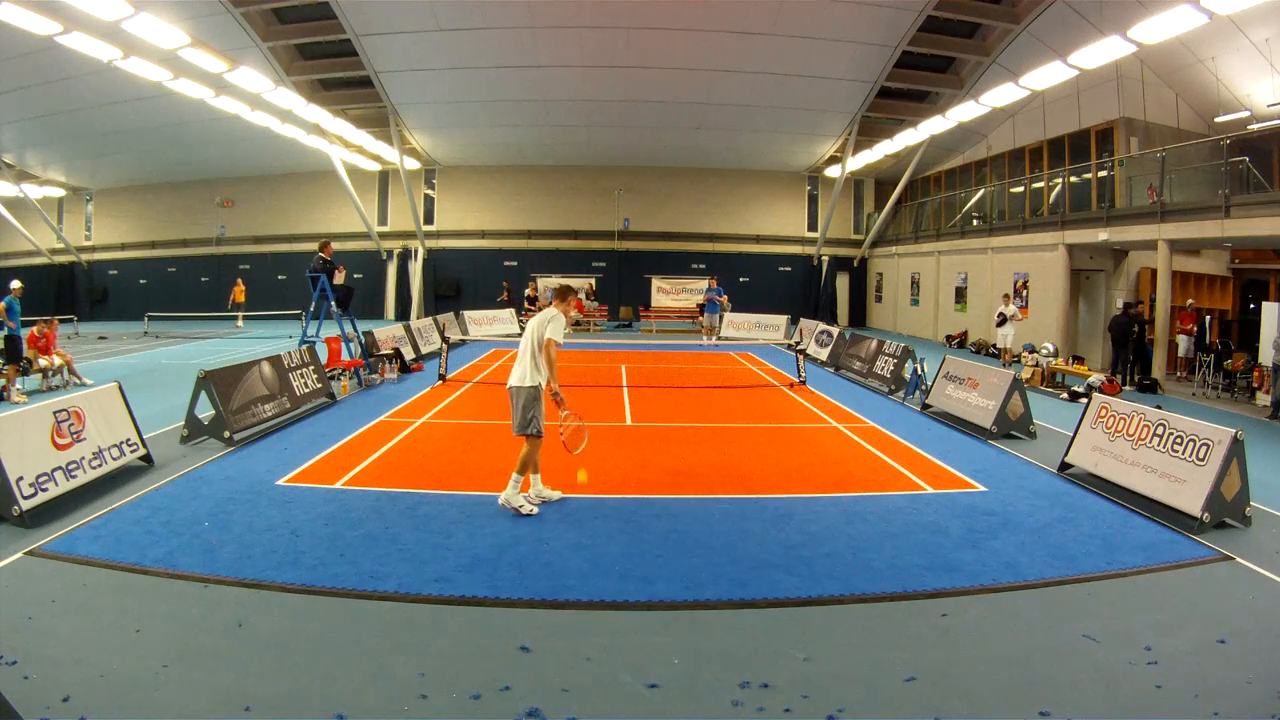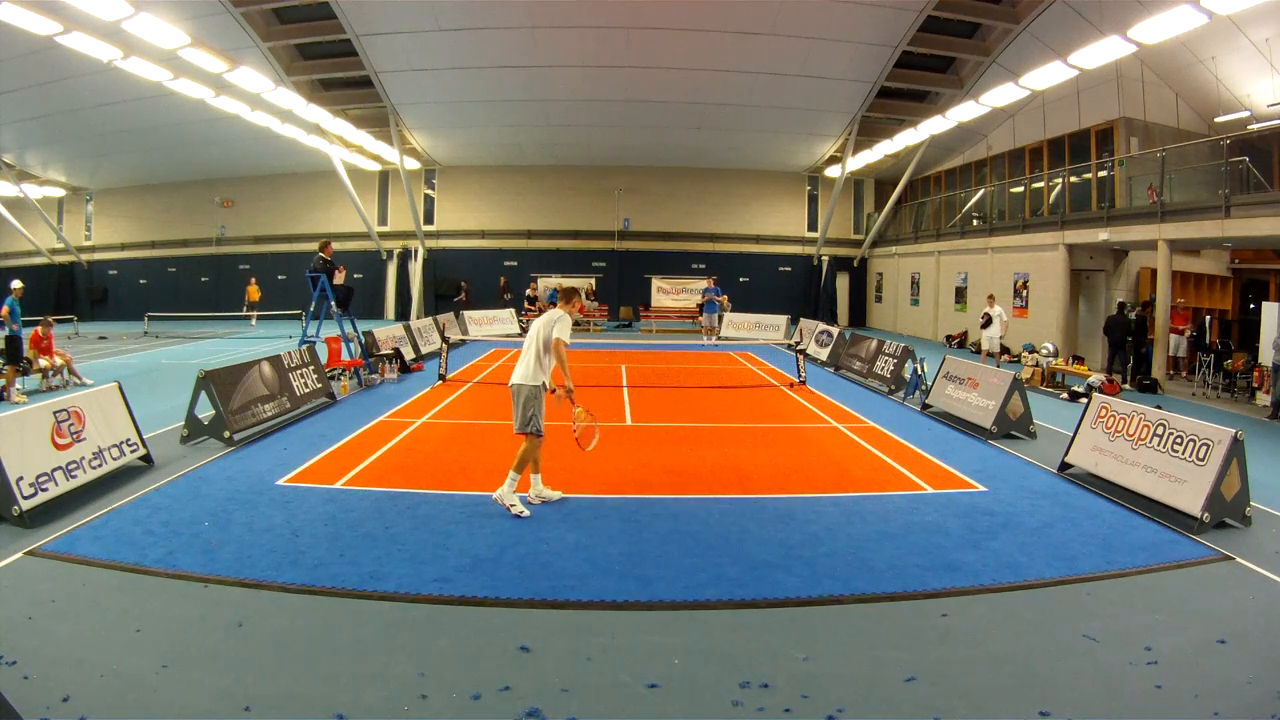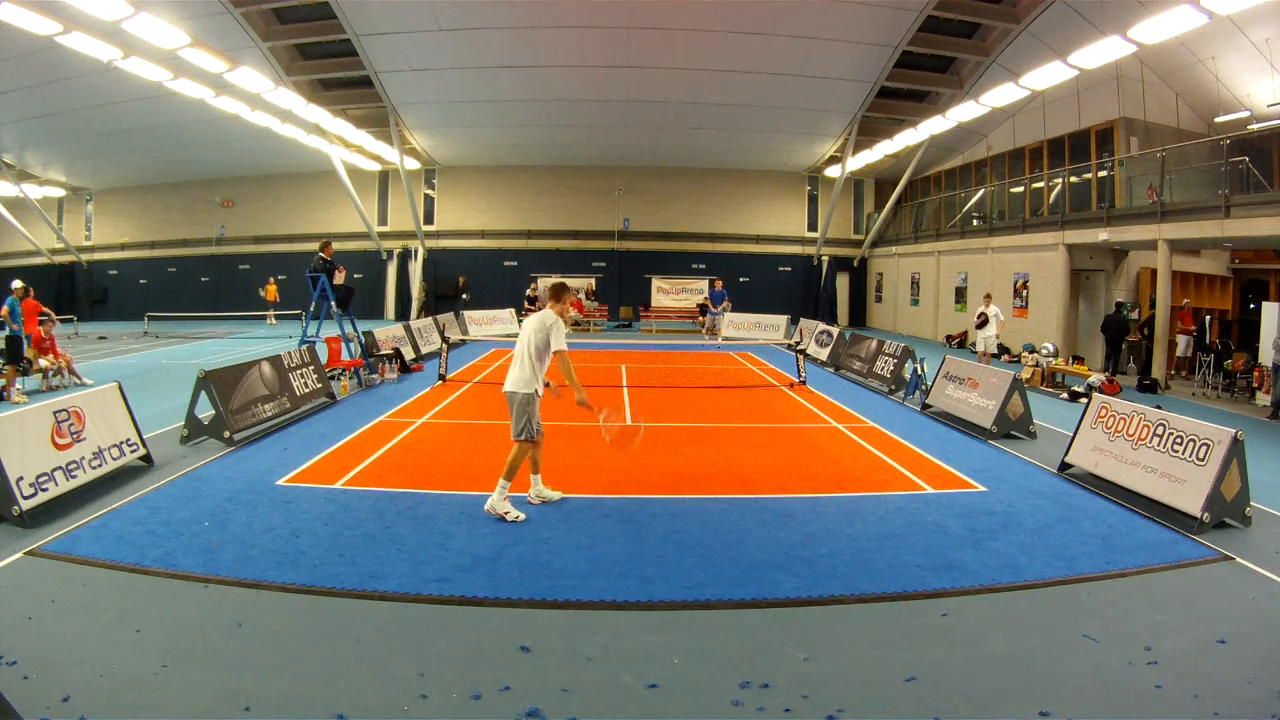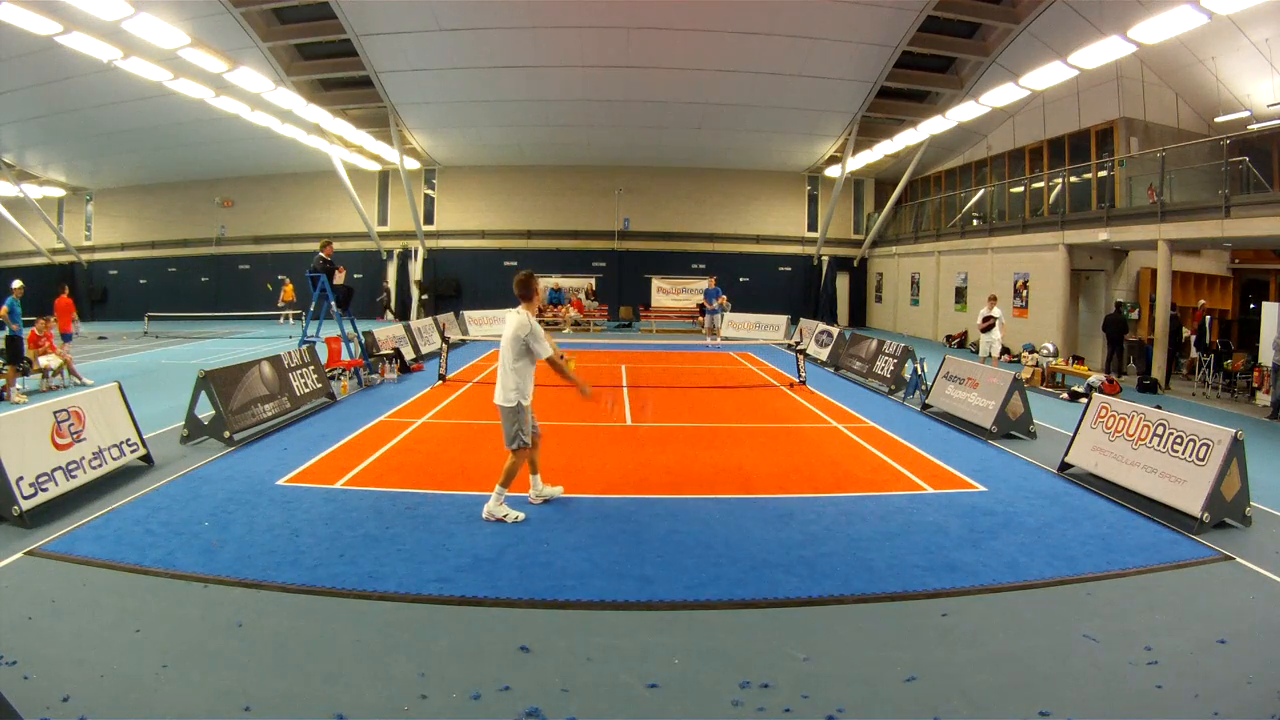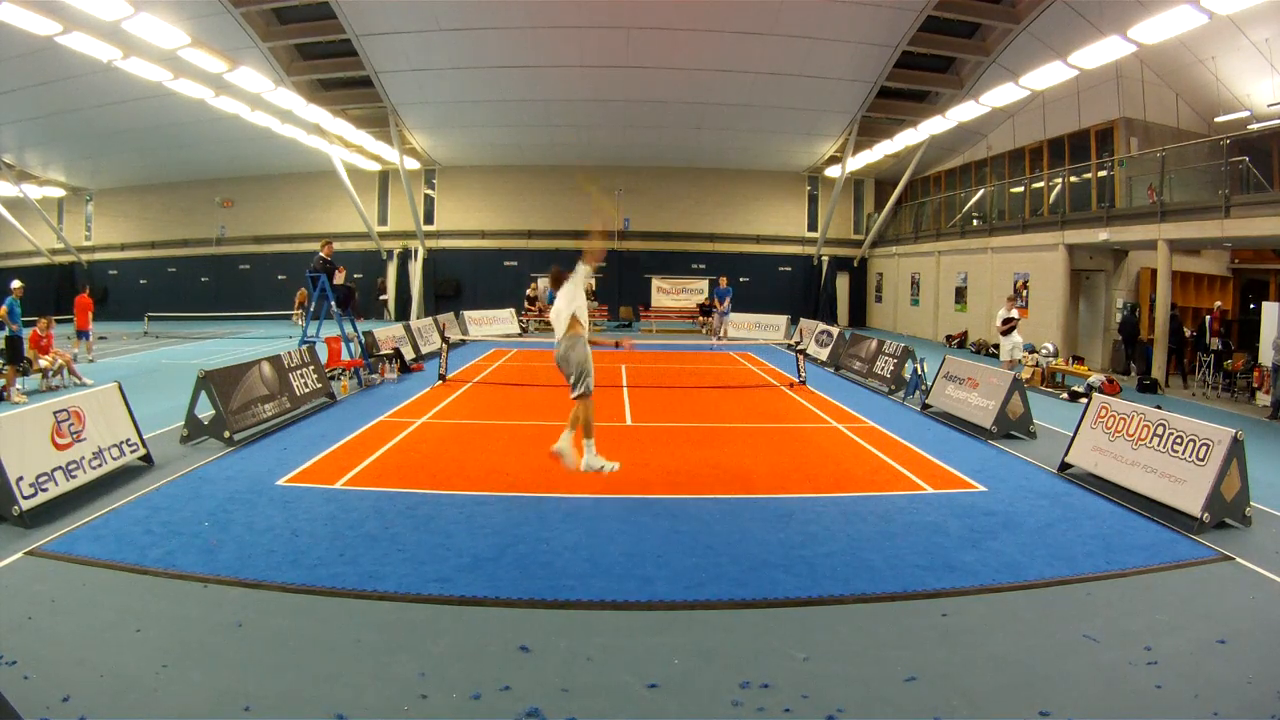
dt=1s
person 1, frame 1
left shoulder: (539, 317)
right shoulder: (557, 317)
right elbow: (548, 347)
left wrist: (552, 387)
right wrist: (554, 383)
left hip: (520, 381)
right hip: (528, 384)
left knee: (535, 437)
right knee: (533, 438)
left ankle: (536, 489)
right ankle: (511, 493)
person 1, frame 2
left shoulder: (544, 318)
right shoulder: (563, 317)
right elbow: (557, 345)
right wrist: (567, 379)
left hip: (525, 381)
right hip: (530, 383)
left knee: (537, 436)
right knee: (532, 437)
left ankle: (536, 489)
right ankle: (506, 491)
person 1, frame 3
left shoulder: (533, 318)
right shoulder: (554, 322)
right elbow: (561, 357)
left wrist: (546, 382)
right wrist: (577, 389)
left hip: (519, 385)
right hip: (524, 388)
left knee: (536, 438)
right knee: (523, 443)
left ankle: (537, 490)
right ankle: (497, 499)
person 1, frame 4
left shoulder: (519, 315)
right shoulder: (528, 325)
right elbow: (553, 363)
left wrist: (558, 352)
right wrist: (580, 384)
left hip: (518, 393)
right hip: (513, 397)
left knee: (534, 439)
right knee: (519, 451)
left ankle: (537, 489)
right ankle: (495, 505)
person 1, frame 5
left shoulder: (555, 308)
right shoulder: (572, 287)
right elbow: (590, 257)
left wrist: (616, 343)
right wrist: (595, 255)
left hip: (562, 351)
right hip: (575, 345)
left knee: (583, 401)
right knee: (585, 401)
left ankle: (577, 448)
right ankle: (585, 453)
